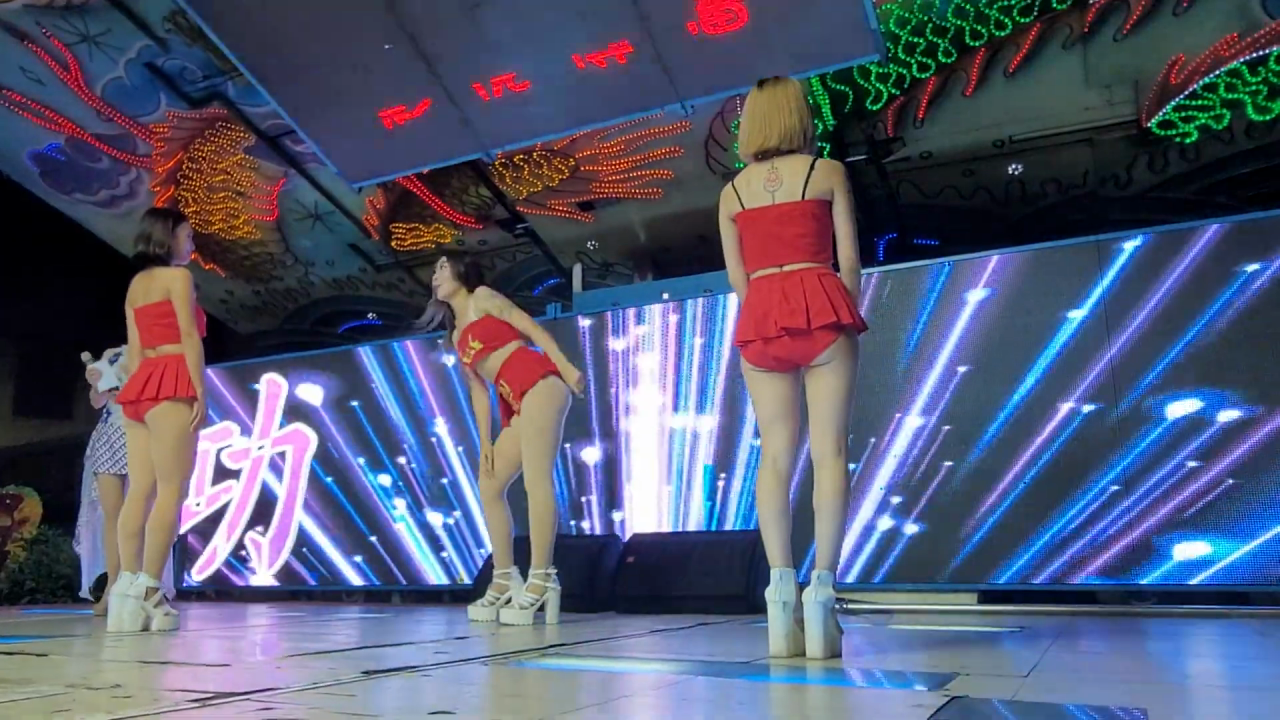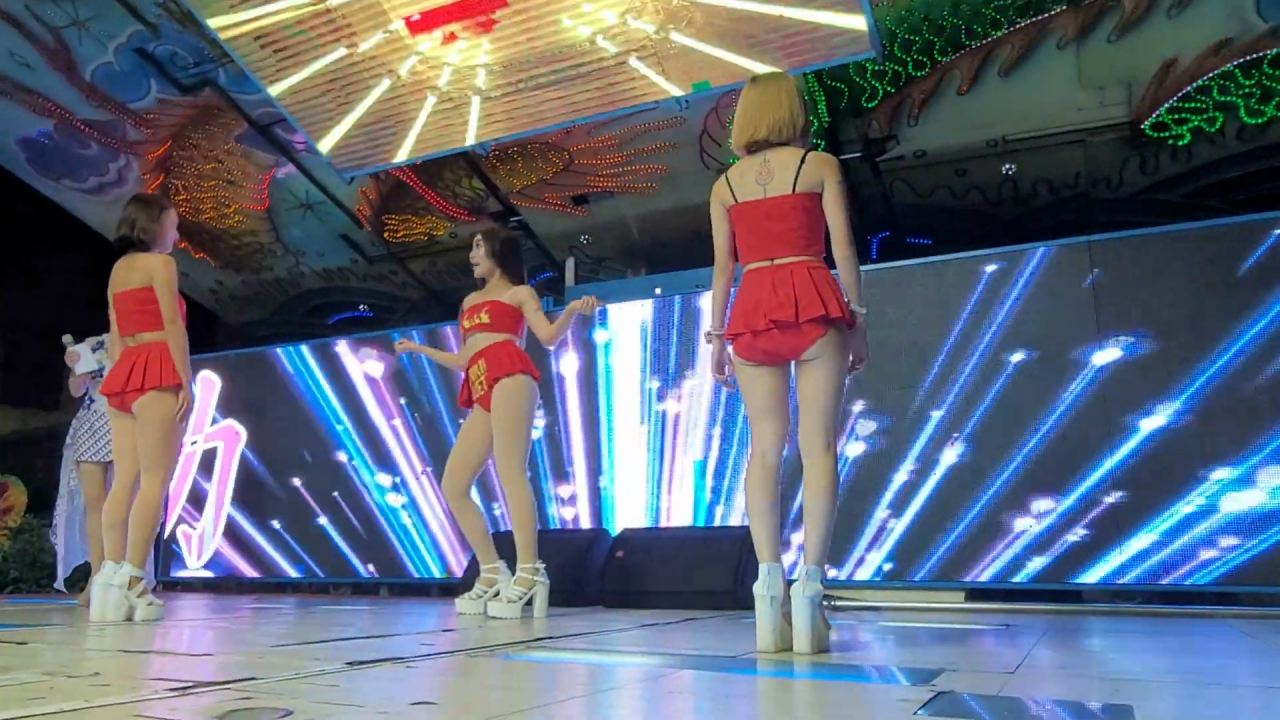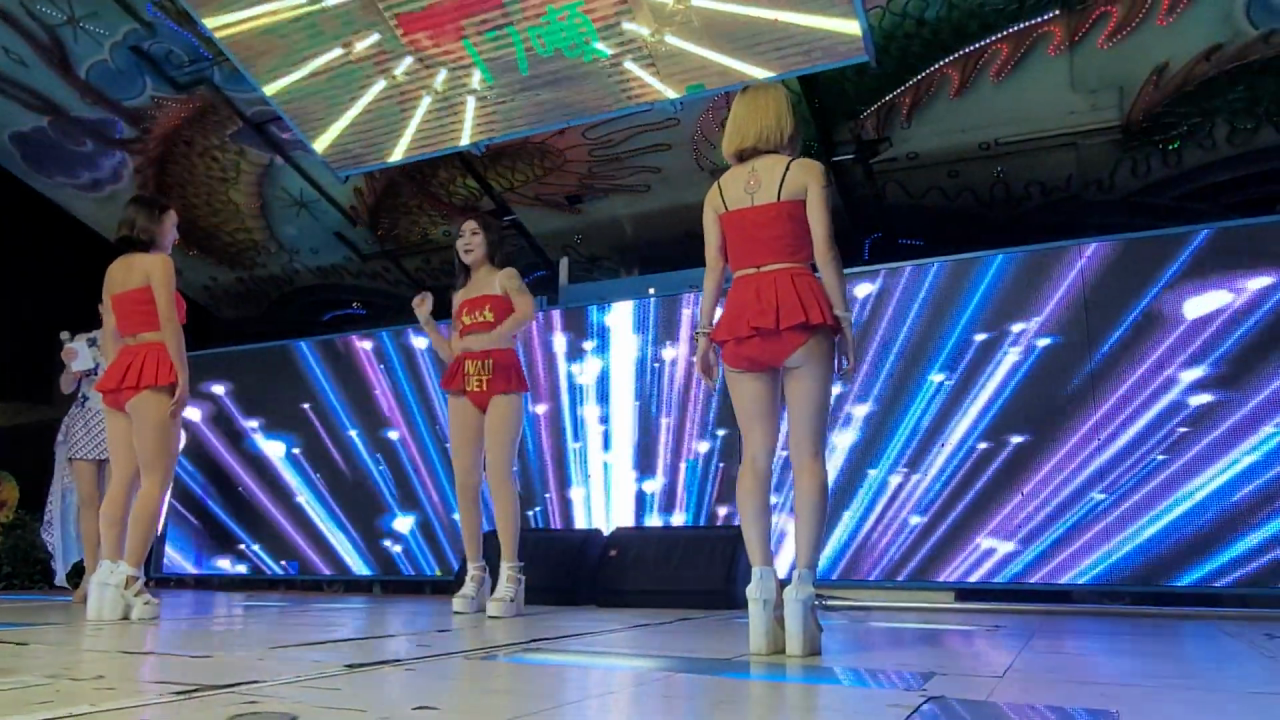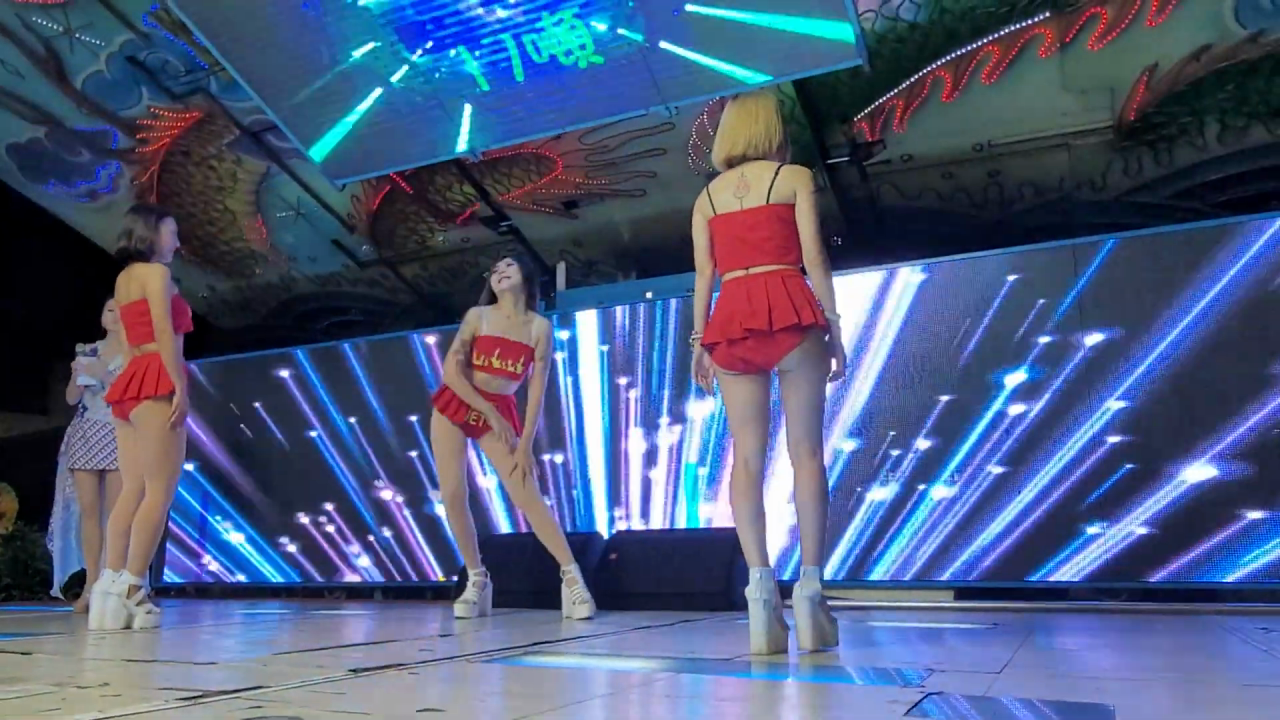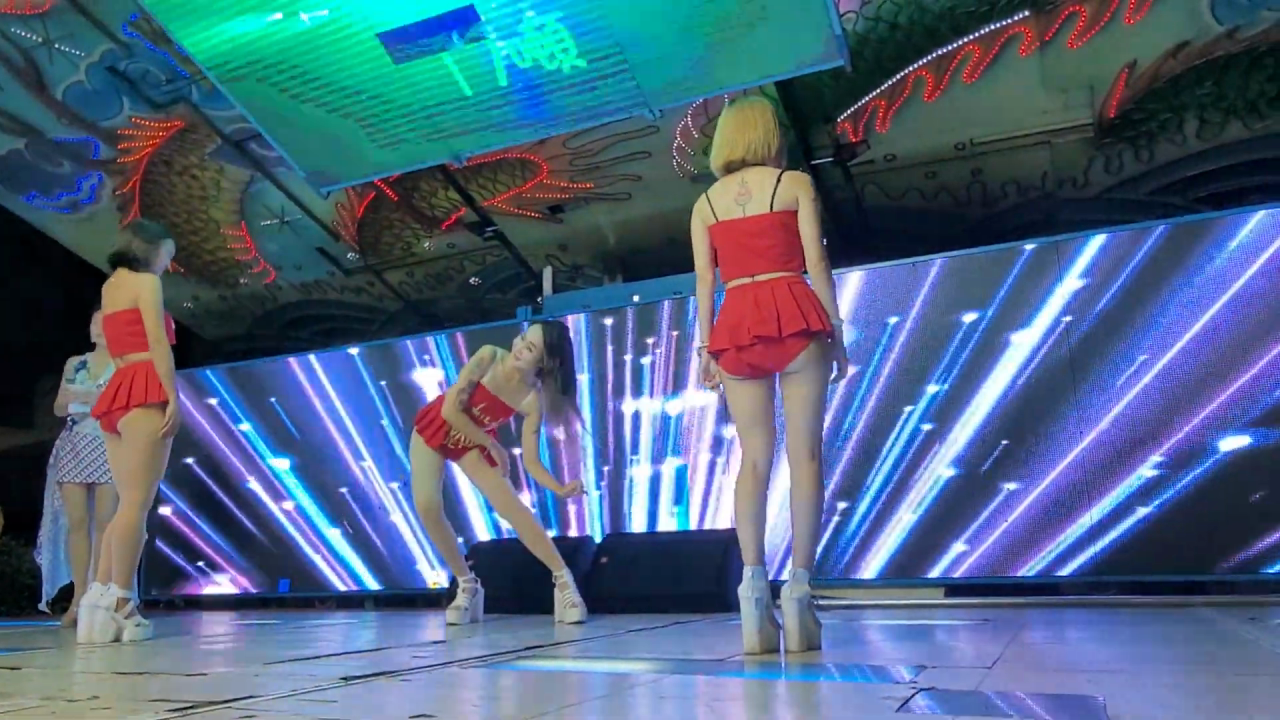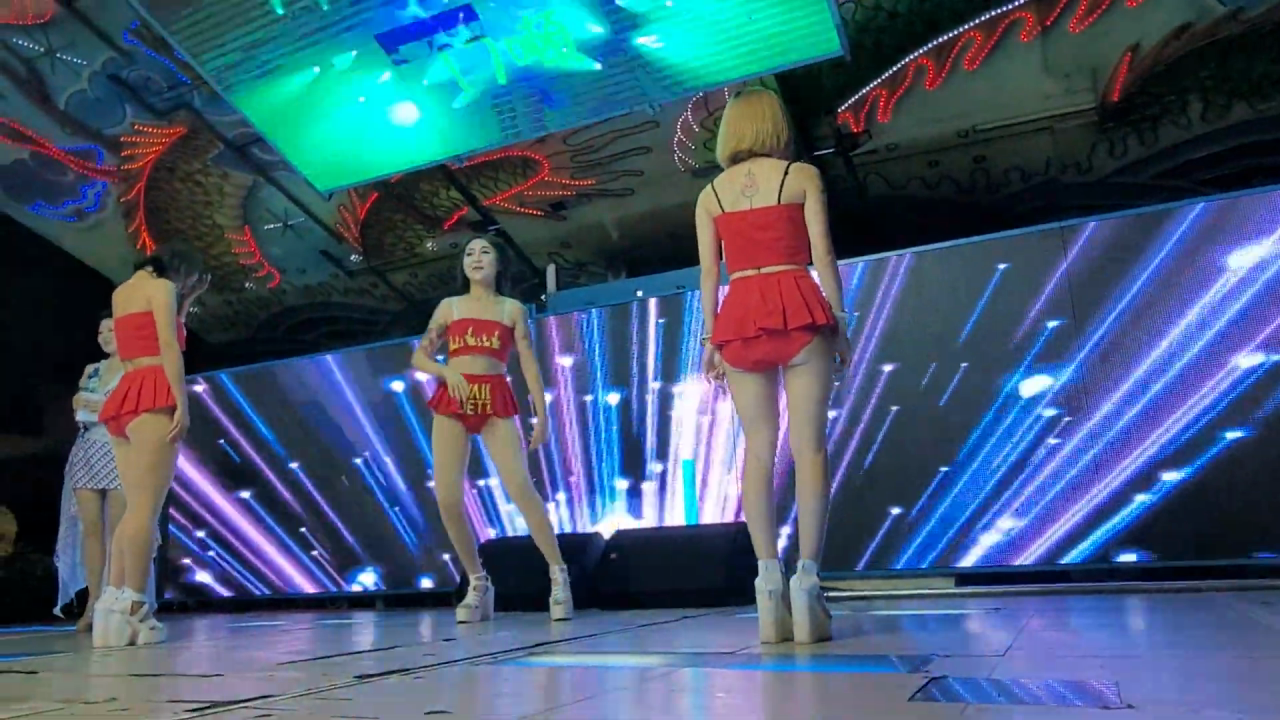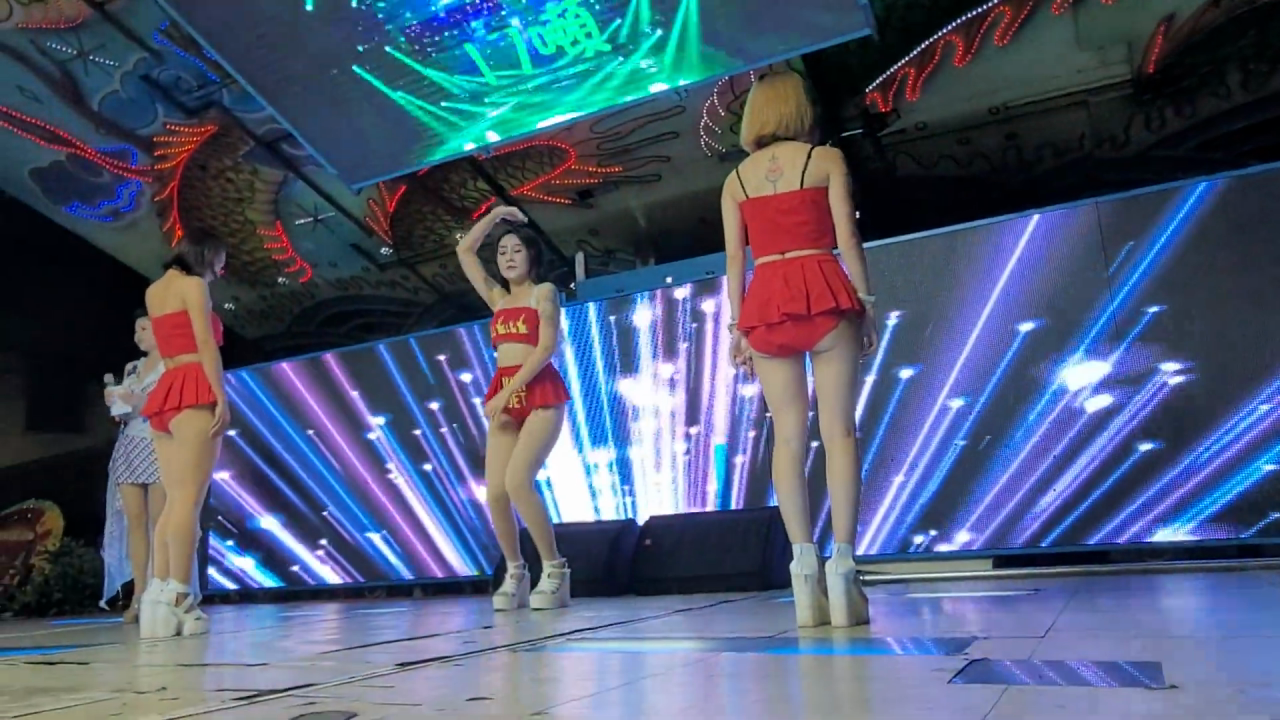
dt=0.7s
person 1, frame 1
left shoulder: (732, 191)
right shoulder: (827, 172)
left elbow: (736, 275)
right elbow: (849, 259)
right wrist: (848, 322)
left hip: (761, 319)
right hip: (820, 309)
left knee: (775, 455)
right knee: (830, 451)
left ankle: (782, 591)
right ankle: (822, 588)
person 1, frame 2
left shoulder: (726, 182)
right shoulder: (820, 165)
left elbow: (722, 264)
right elbow: (843, 247)
left wrist: (717, 335)
right wrist: (856, 319)
left hip: (753, 311)
right hip: (811, 303)
left knee: (765, 450)
right knee: (817, 447)
left ankle: (769, 586)
right ankle: (810, 584)
person 1, frame 3
left shoulder: (718, 189)
right shoulder: (807, 172)
left elbow: (714, 269)
right elbow: (825, 253)
left wrist: (704, 335)
right wrist: (844, 320)
left hip: (742, 319)
right hip: (799, 311)
left knee: (755, 455)
right knee: (806, 453)
left ankle: (763, 589)
right ankle: (801, 587)
person 1, frame 4
left shoulder: (707, 195)
right shoulder: (795, 177)
left elbow: (704, 273)
right elbow: (814, 258)
left wrist: (699, 340)
right wrist: (833, 326)
left hip: (731, 319)
right hip: (788, 311)
left knee: (747, 456)
right knee: (805, 452)
left ankle: (761, 590)
right ankle: (809, 587)
person 1, frame 5
left shoulder: (705, 202)
right shoulder: (796, 183)
left elbow: (704, 281)
right elbow: (817, 262)
left wrist: (706, 347)
right wrist: (835, 329)
left hip: (736, 327)
right hip: (794, 318)
left knee: (754, 458)
right knee: (804, 454)
left ankle: (754, 585)
right ankle: (798, 588)
person 1, frame 6
left shoulder: (711, 193)
right shoulder: (803, 175)
left elbow: (709, 272)
right elbow: (823, 254)
left wrist: (710, 339)
right wrist: (840, 321)
left hip: (740, 317)
right hip: (797, 310)
left knee: (758, 450)
right knee: (808, 446)
left ankle: (768, 581)
right ankle: (806, 578)
person 1, frame 7
left shoulder: (736, 179)
right shoulder: (827, 159)
left elbow: (734, 258)
right elbow: (847, 238)
left wrist: (737, 325)
right wrist: (866, 304)
left hip: (765, 304)
right hip: (822, 294)
left knee: (789, 435)
right knee: (838, 430)
left ankle: (805, 566)
right ankle: (842, 563)
person 2, frame 1
left shoulder: (136, 284)
right shoulder: (177, 276)
left elbow: (134, 347)
right elbow: (189, 336)
left wrist: (139, 389)
right wrist: (200, 392)
left hip: (141, 388)
right hip: (171, 384)
left knee: (140, 491)
right knee: (171, 491)
left ankle: (128, 587)
right ankle: (147, 592)
person 2, frame 2
left shoulder: (118, 268)
right shoulder: (159, 262)
left elbow: (115, 333)
right elbow: (172, 324)
left wrist: (121, 375)
right wrist: (186, 380)
left hip: (123, 375)
right hip: (156, 372)
left knee: (125, 480)
right knee: (154, 480)
left ankle: (111, 577)
right ankle: (130, 582)
person 2, frame 3
left shoulder: (114, 268)
right shoulder: (158, 262)
left elbow: (110, 330)
right elbow: (169, 323)
left wrist: (118, 371)
right wrist: (183, 377)
left hip: (120, 376)
right hip: (152, 373)
left knee: (122, 480)
right knee: (155, 480)
left ankle: (109, 577)
right ankle: (127, 581)
person 2, frame 4
left shoulder: (125, 278)
right shoulder: (156, 273)
right elbow: (164, 333)
right wrist: (180, 387)
left hip: (131, 383)
right hip: (157, 383)
left knee: (133, 490)
right knee: (159, 490)
left ankle: (112, 584)
right ankle: (130, 591)
person 2, frame 5
left shoulder: (111, 285)
right shoulder: (146, 281)
right elbow: (157, 342)
right wrist: (173, 396)
left hip: (117, 394)
right hip: (143, 393)
left knee: (129, 503)
right knee: (137, 502)
left ankle: (99, 599)
right ankle: (117, 604)
person 2, frame 6
left shoulder: (123, 291)
right shoulder: (161, 286)
right elbow: (169, 346)
left wrist: (187, 300)
right wrist: (182, 402)
left hip: (124, 398)
right hip: (153, 397)
left knee: (135, 507)
right knee: (146, 506)
left ankle: (114, 604)
right ankle: (134, 608)
person 2, frame 7
left shoulder: (155, 290)
right shoulder: (193, 285)
right elbow: (205, 343)
right wrist: (221, 397)
left hip: (165, 396)
right hip: (193, 393)
left knee: (175, 501)
right knee: (188, 499)
left ankle: (159, 595)
right ankle: (177, 599)
person 3, frame 1
left shoulder: (483, 298)
right shoulder: (457, 336)
left elbow: (533, 329)
right elbow: (480, 391)
left wrist: (564, 364)
right wrist: (485, 444)
left hip: (540, 385)
right hip: (521, 405)
left knee: (536, 479)
right knee: (489, 487)
left ankle: (541, 580)
right ankle: (505, 581)
person 3, frame 2
left shoulder: (519, 292)
right shoulder: (470, 300)
left elbow: (548, 335)
left wrist: (571, 312)
right wrist: (419, 348)
left hip: (510, 376)
right hip: (480, 393)
left knee: (510, 473)
right knee: (453, 487)
left ankle: (529, 573)
right ankle: (493, 573)
person 3, frame 3
left shoulder: (506, 277)
right shoulder: (460, 295)
left elbow: (528, 311)
left wrist: (492, 336)
right wrist: (425, 319)
left hip: (503, 379)
right hip: (463, 385)
left knee: (498, 473)
right knee: (464, 481)
left ankle: (509, 573)
right ankle: (475, 572)
person 3, frame 4
left shoulder: (539, 327)
right shoulder: (478, 316)
left elbow: (538, 392)
right elbow: (450, 371)
left wrist: (526, 445)
right wrist: (489, 413)
left hip: (500, 413)
right hip: (453, 408)
left knee: (528, 494)
right knee: (453, 494)
left ankle: (571, 576)
right ankle: (476, 579)
person 3, frame 5
left shoulder: (533, 398)
right shoulder: (488, 357)
left elbow: (531, 461)
right elbow: (449, 408)
left wrist: (560, 488)
right wrist: (493, 445)
left hip: (474, 442)
right hip: (434, 429)
left knee: (513, 508)
right knee: (427, 506)
left ankle: (563, 581)
right ankle: (467, 586)
person 3, frame 6
left shoulder: (514, 308)
right shoulder: (450, 306)
left elbow: (529, 363)
right elbow: (421, 355)
left wrist: (541, 415)
right wrist: (446, 373)
left hip: (497, 402)
right hip: (450, 402)
left knee: (520, 487)
right knee: (447, 497)
left ankle: (558, 575)
right ankle: (477, 583)
person 3, frame 7
left shoulder: (545, 292)
right shoulder: (498, 298)
left elbow: (547, 346)
right elbow: (464, 251)
left wrist: (509, 391)
right wrist: (494, 217)
left hip: (542, 394)
right hip: (504, 398)
left knee: (517, 481)
right knee: (495, 492)
left ankle: (555, 571)
right ankle: (516, 573)
person 4, frame 1
right shoulder: (110, 356)
right elbow: (97, 402)
right wrist: (96, 384)
right hip: (108, 438)
right knee: (110, 512)
right ankle: (112, 585)
person 4, frame 2
right shoulder: (91, 344)
right elbow: (76, 390)
right wrist: (75, 368)
right hip: (91, 427)
right knee: (92, 501)
right ankle: (96, 575)
person 4, frame 3
right shoulder: (83, 341)
right elbow: (67, 387)
right wrist: (70, 365)
right hip: (84, 425)
right knee: (86, 499)
right ankle: (89, 573)
person 4, frame 4
right shoulder: (86, 351)
right elbow: (71, 398)
left wrist: (105, 376)
right wrist: (78, 376)
left hip: (119, 434)
right hip: (85, 434)
right knee: (87, 509)
right ankle: (91, 584)
person 4, frame 5
right shoulder: (74, 363)
right elbow: (59, 409)
left wrist: (97, 398)
right wrist: (68, 397)
left hip: (108, 446)
right hip: (74, 447)
left knee: (104, 522)
right knee: (76, 521)
right ankle: (79, 597)
person 4, frame 6
right shoulder: (91, 371)
right wrist: (78, 406)
right hip: (87, 453)
left knee: (117, 528)
right knee: (90, 527)
right ankle: (93, 601)
person 4, frame 7
right shoulder: (131, 368)
left wrist: (142, 401)
right wrist: (114, 402)
left hip: (158, 446)
right hip: (129, 448)
left knee: (159, 521)
right knee: (134, 520)
right ankle: (139, 594)
